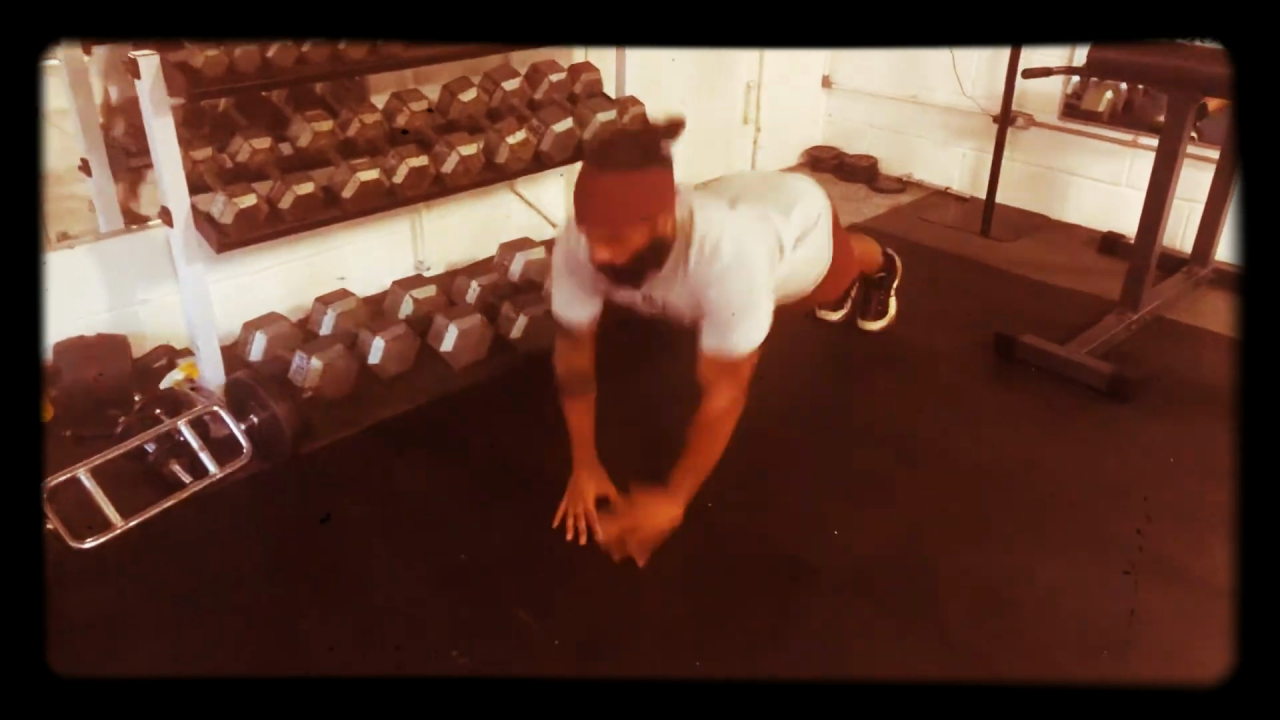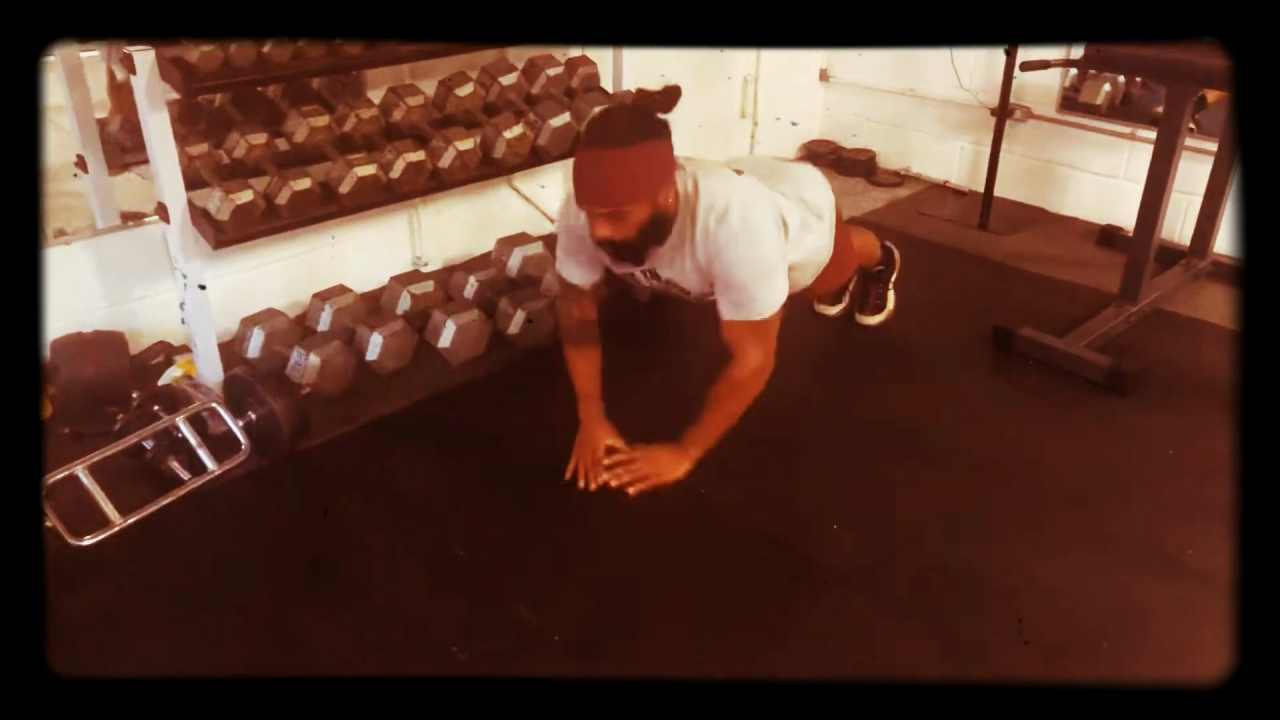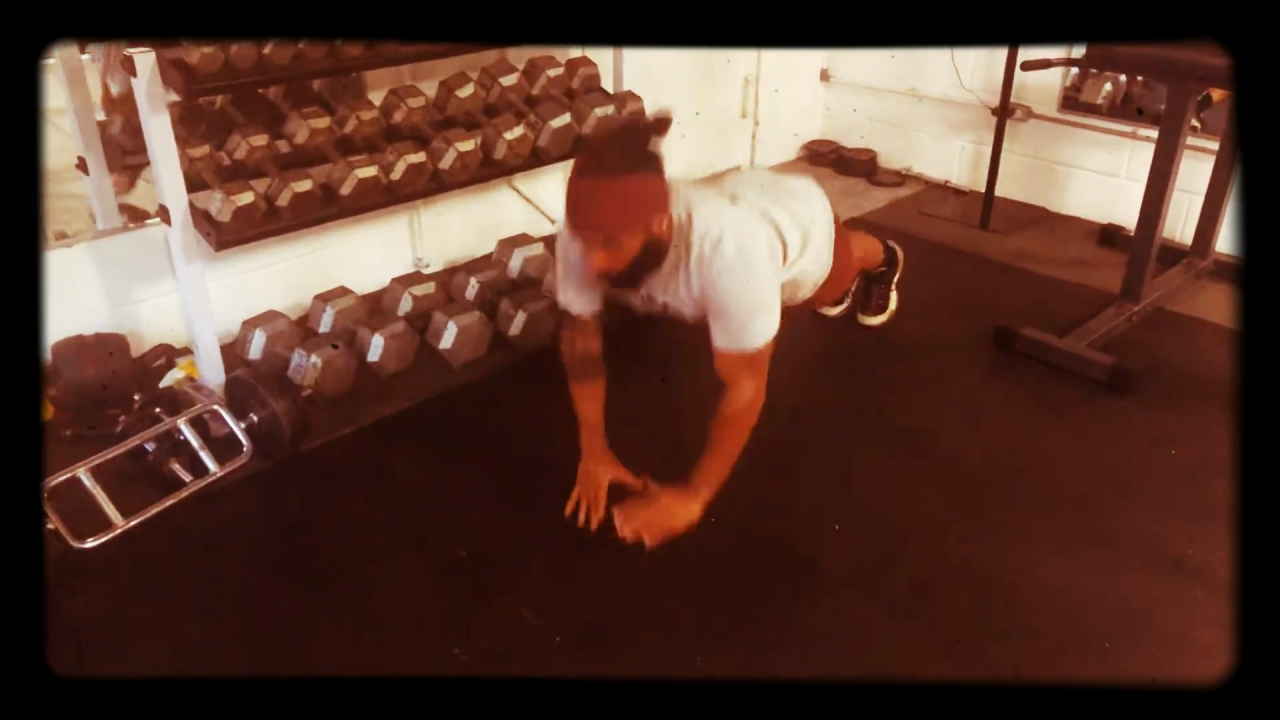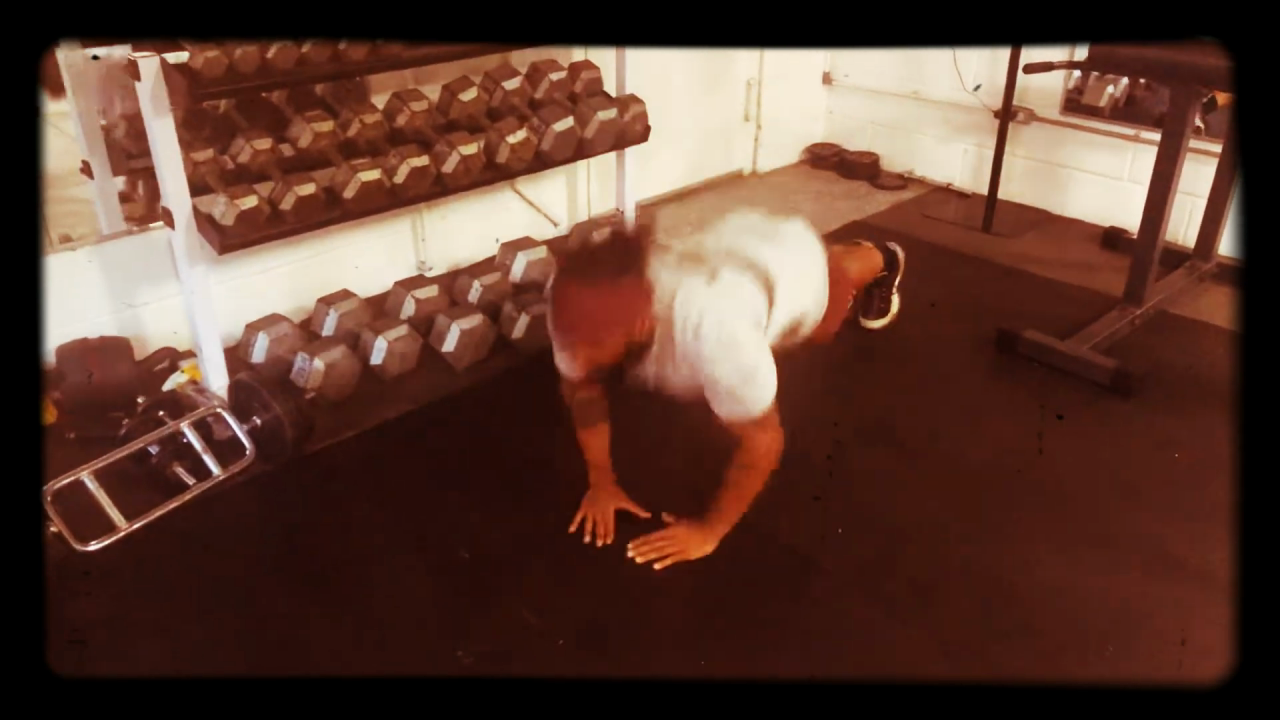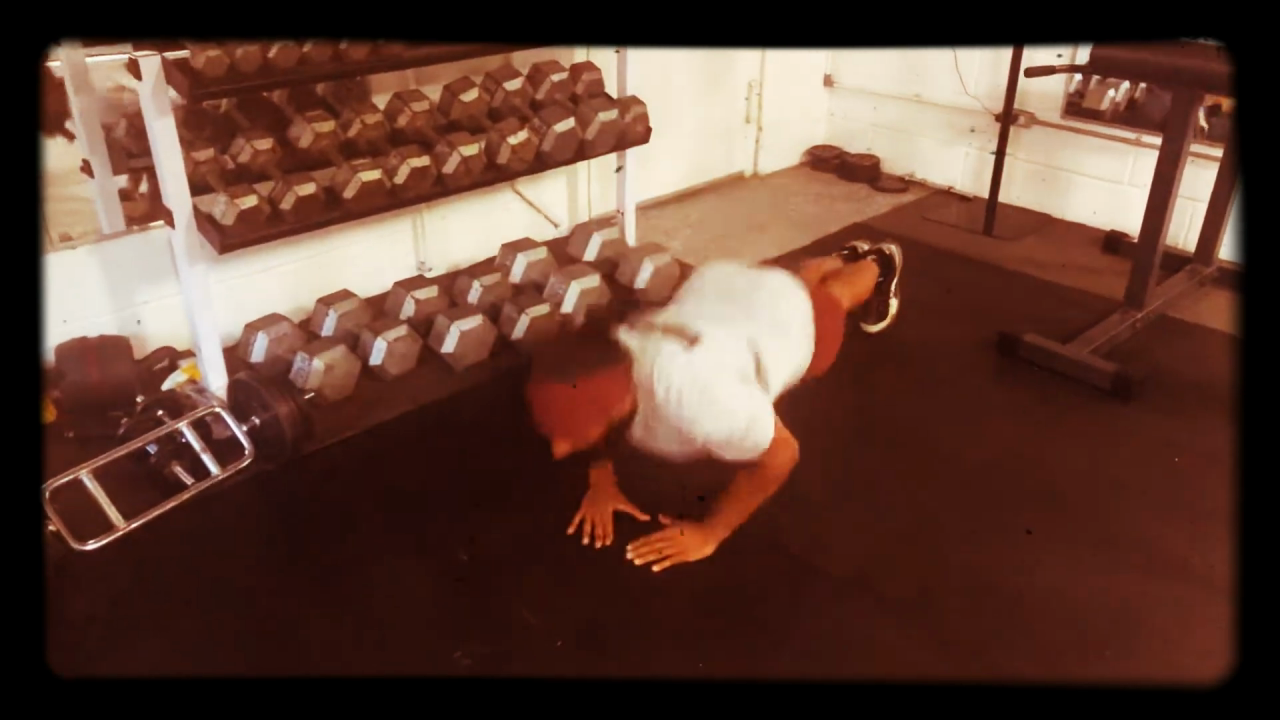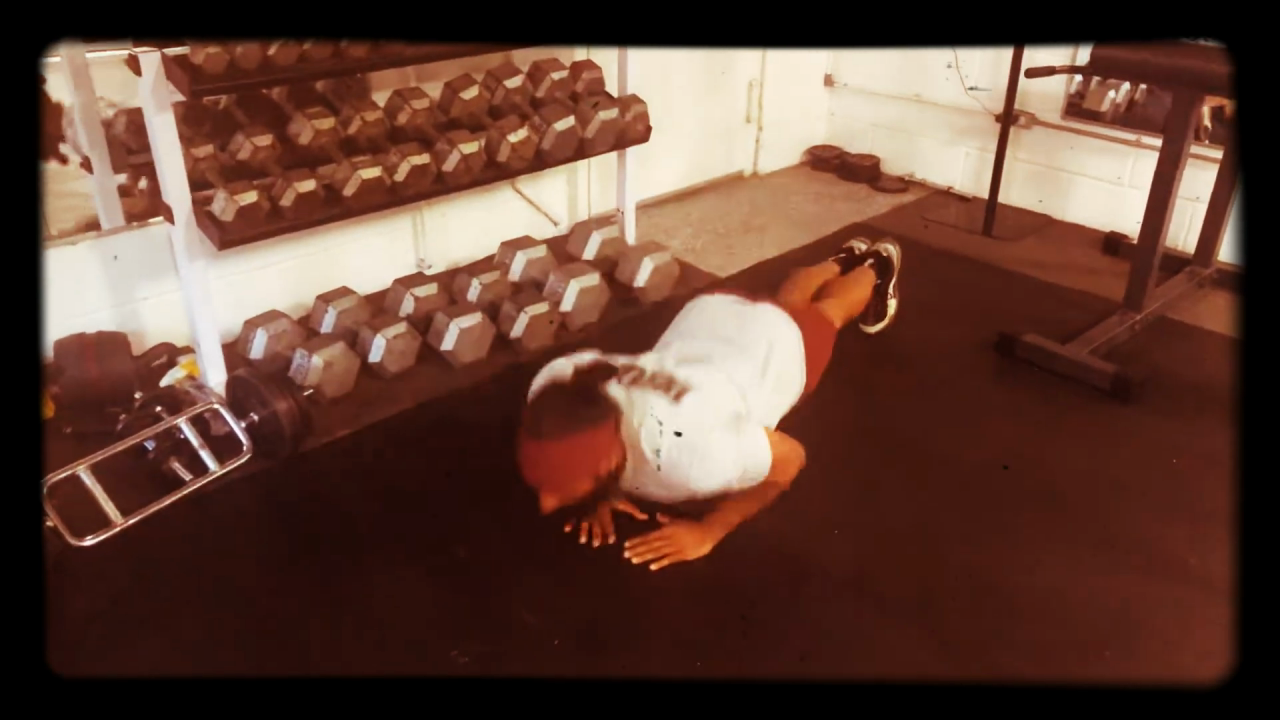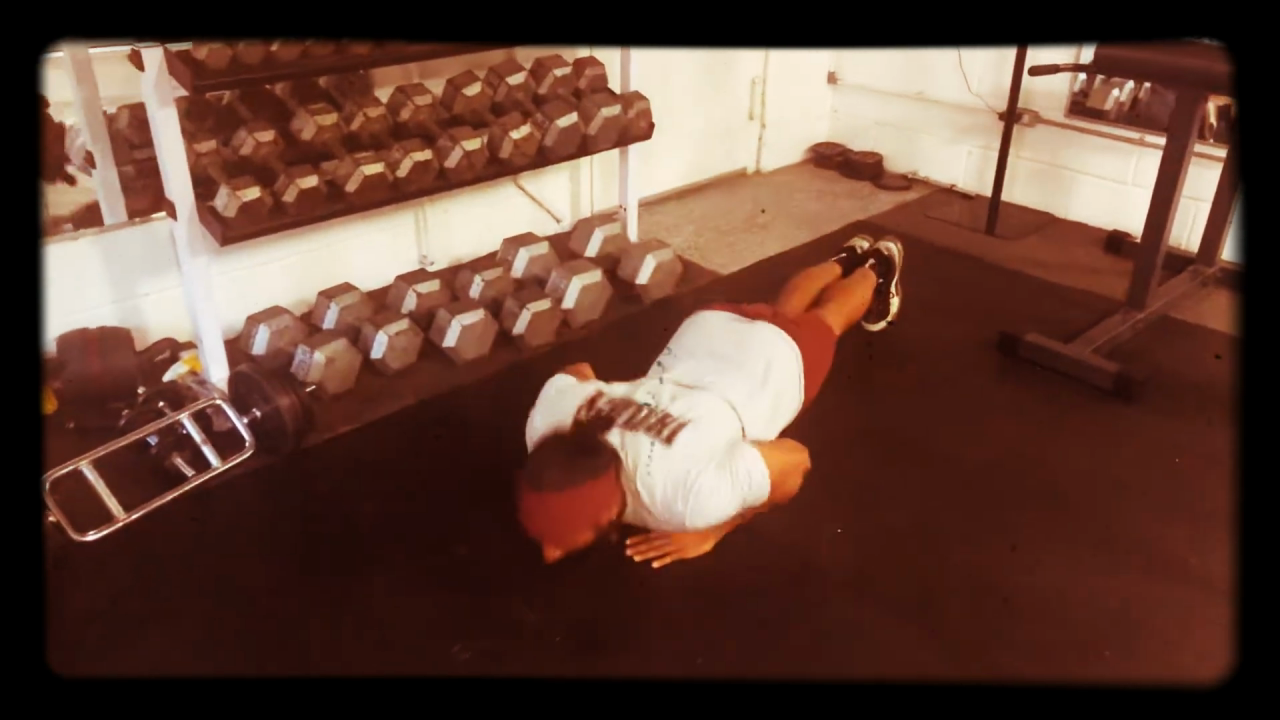
dt=0.1s
person 1, frame 1
left shoulder: (727, 251)
right shoulder: (583, 242)
left elbow: (724, 393)
right elbow: (573, 347)
left wrist: (672, 501)
right wrist: (584, 467)
left hip: (804, 224)
left knee: (848, 260)
left ankle: (881, 265)
person 1, frame 2
left shoulder: (735, 220)
right shoulder: (585, 208)
left elbow: (753, 357)
right elbow: (575, 300)
left wrist: (685, 453)
right wrist: (590, 417)
left hip: (805, 208)
left knee: (846, 253)
left ankle: (880, 259)
right ankle: (844, 281)
person 1, frame 3
left shoulder: (729, 250)
right shoulder: (585, 237)
left elbow: (745, 389)
right elbow: (580, 336)
left wrist: (695, 494)
right wrist: (594, 449)
left hip: (803, 218)
left knee: (850, 256)
left ankle: (884, 259)
person 1, frame 4
left shoulder: (713, 337)
right shoulder: (573, 302)
left elbow: (764, 440)
right elbow: (581, 386)
left wrist: (711, 528)
right wrist: (601, 480)
left hip: (797, 258)
right hip: (734, 244)
left knee: (848, 271)
left ankle: (884, 259)
right ankle: (838, 250)
person 1, frame 5
left shoulder: (697, 407)
right shoulder: (566, 366)
left elbow: (780, 453)
left wrist: (711, 532)
right wrist: (602, 484)
left hip: (786, 325)
right hip: (713, 290)
left knee: (831, 299)
left ankle: (879, 262)
right ankle: (849, 255)
person 1, frame 6
left shoulder: (687, 459)
right shoulder: (554, 388)
left elbow: (788, 459)
left wrist: (709, 531)
right wrist: (596, 492)
left hip: (778, 343)
right hip: (709, 314)
left knee: (828, 309)
right knee: (789, 298)
left ankle: (877, 264)
right ankle: (847, 257)
person 1, frame 7
left shoulder: (683, 495)
right shoulder: (548, 426)
left elbow: (796, 462)
left wrist: (710, 532)
left hip: (777, 358)
right hip: (707, 331)
left knee: (826, 316)
right knee: (785, 309)
left ankle: (878, 265)
right ankle: (849, 257)
